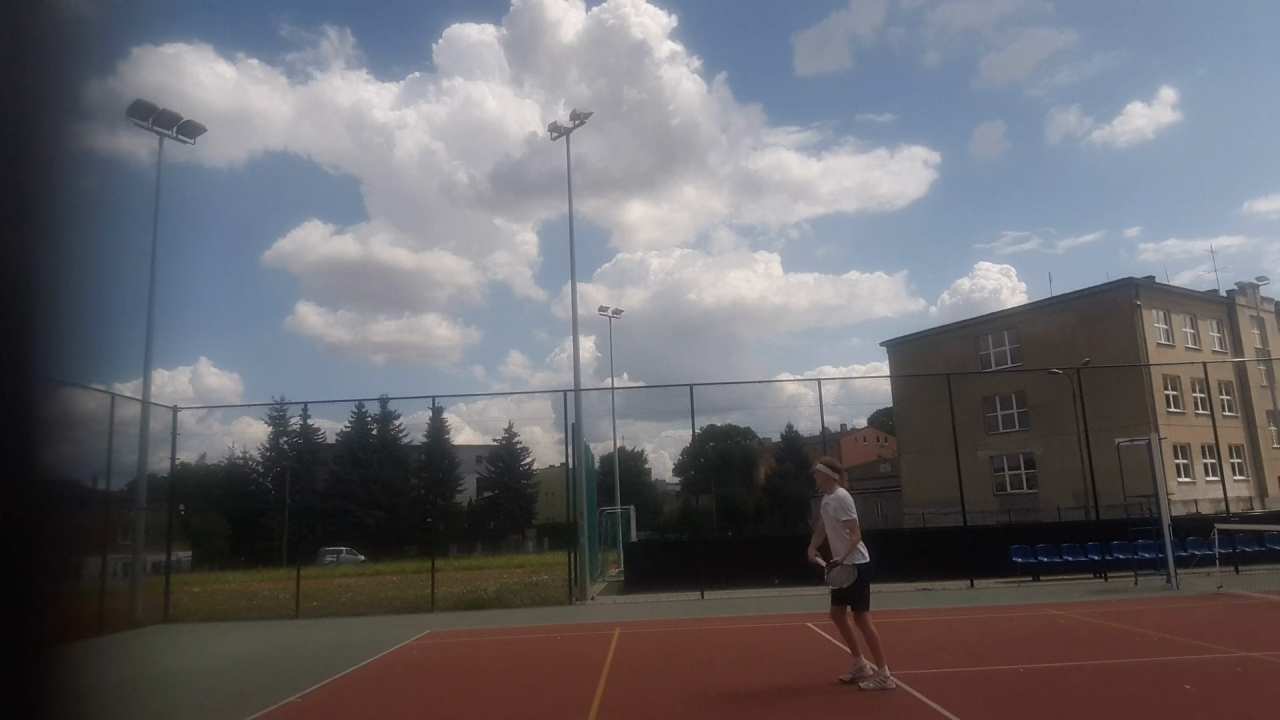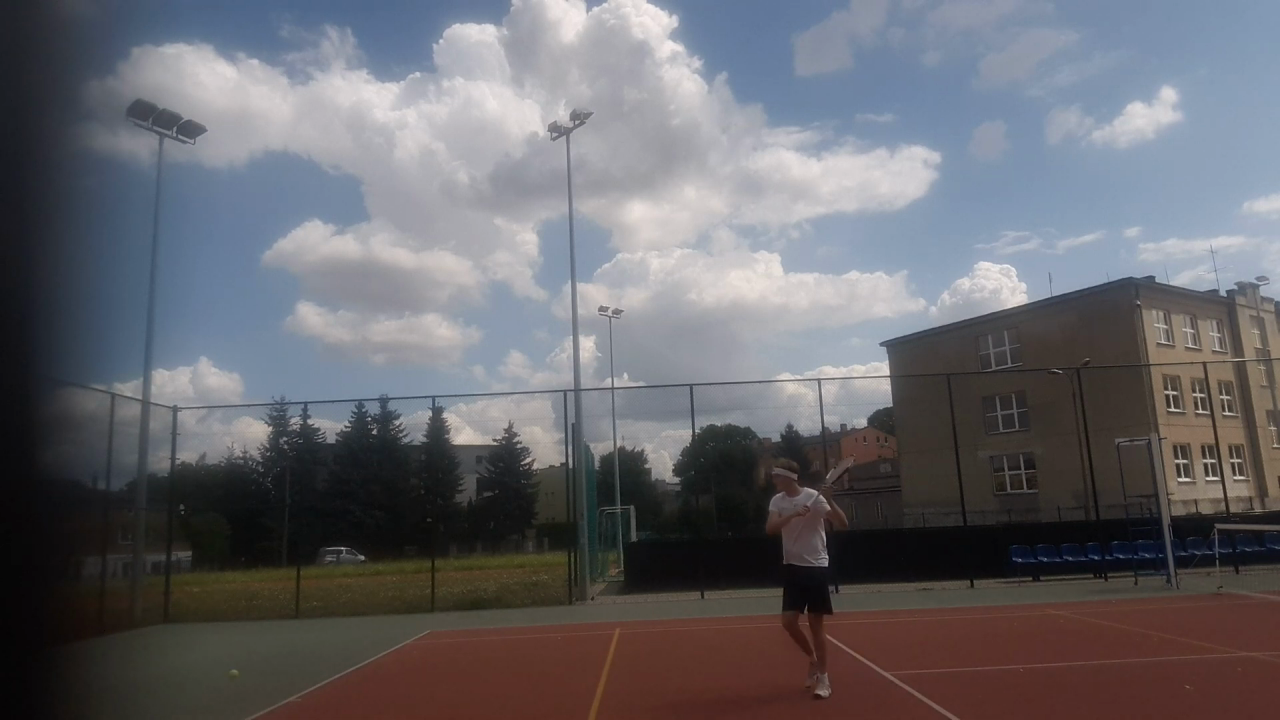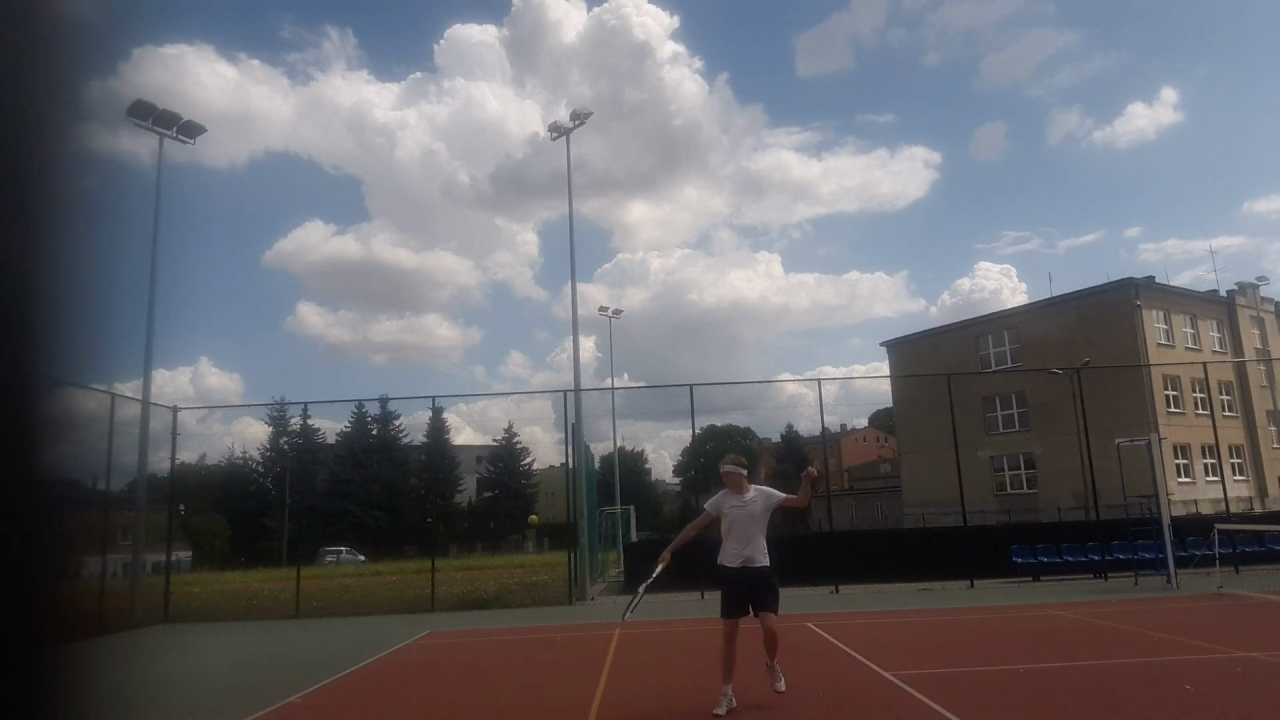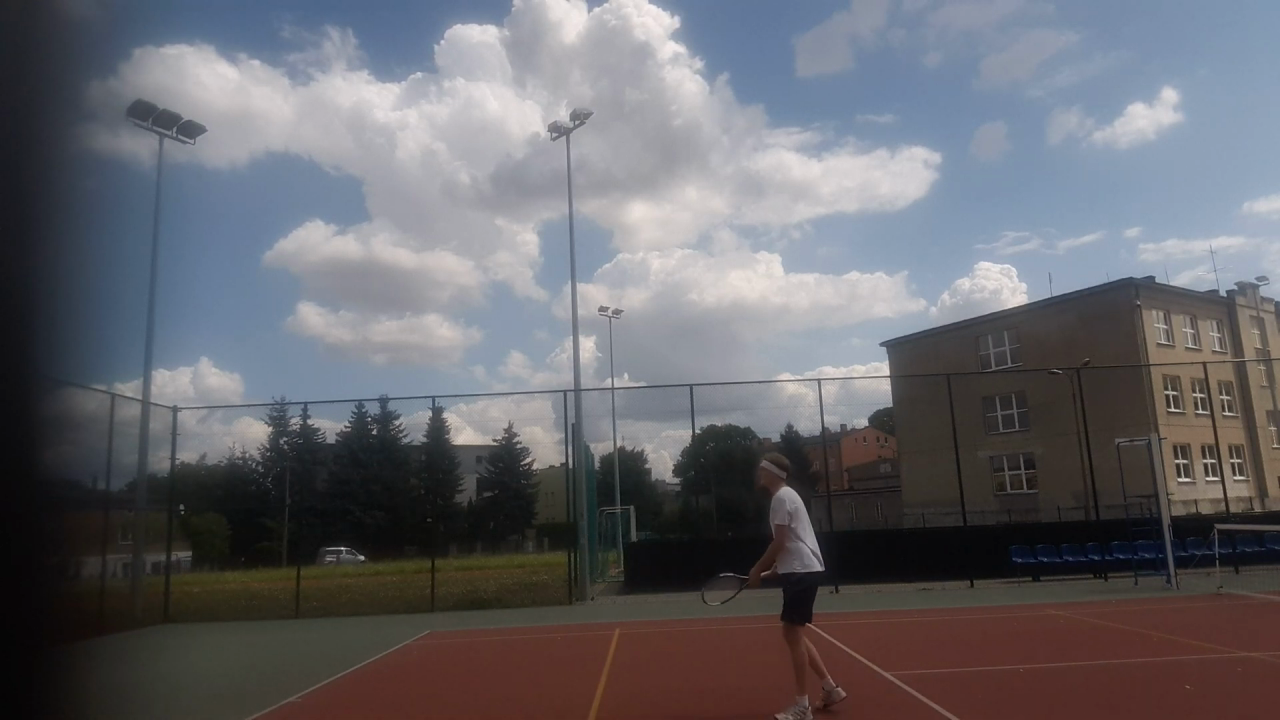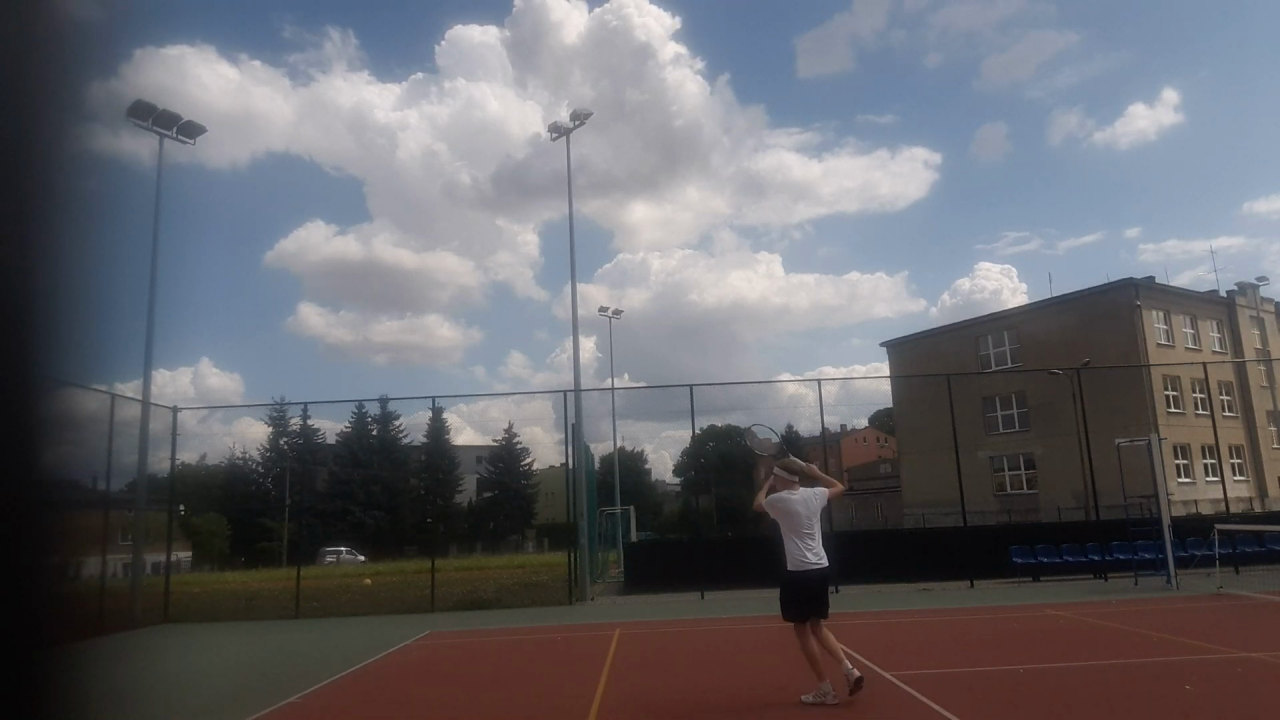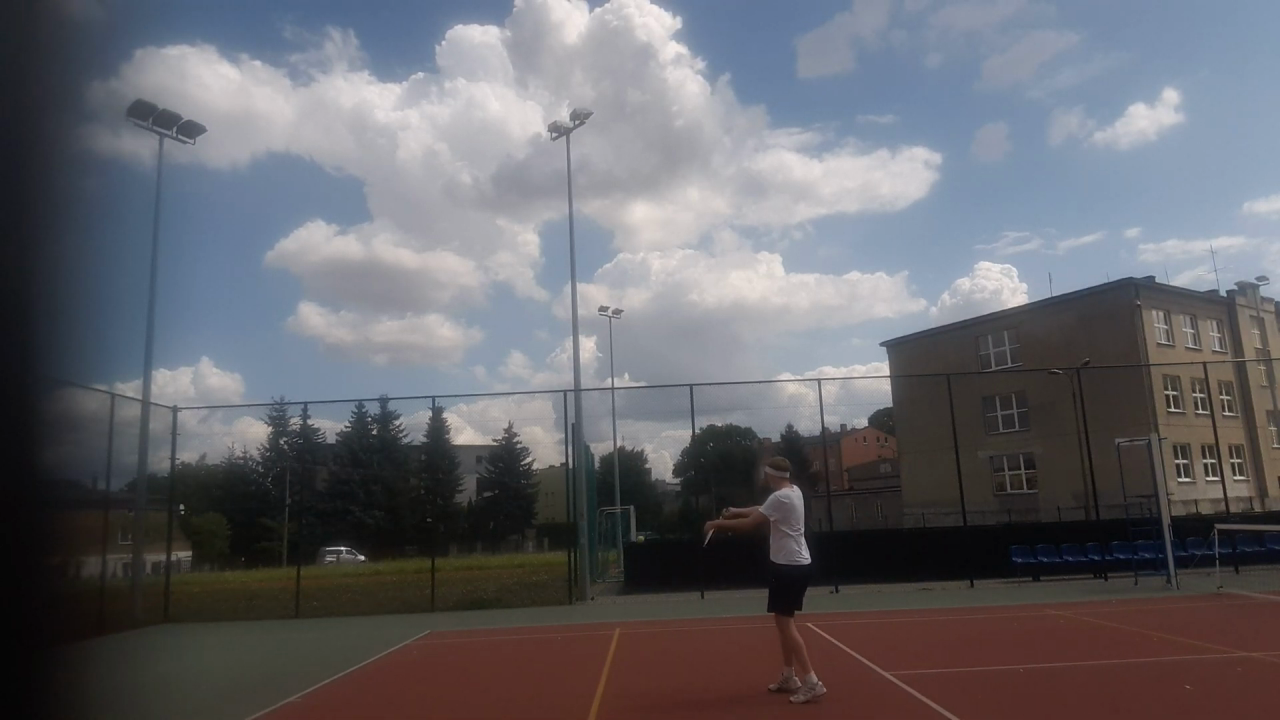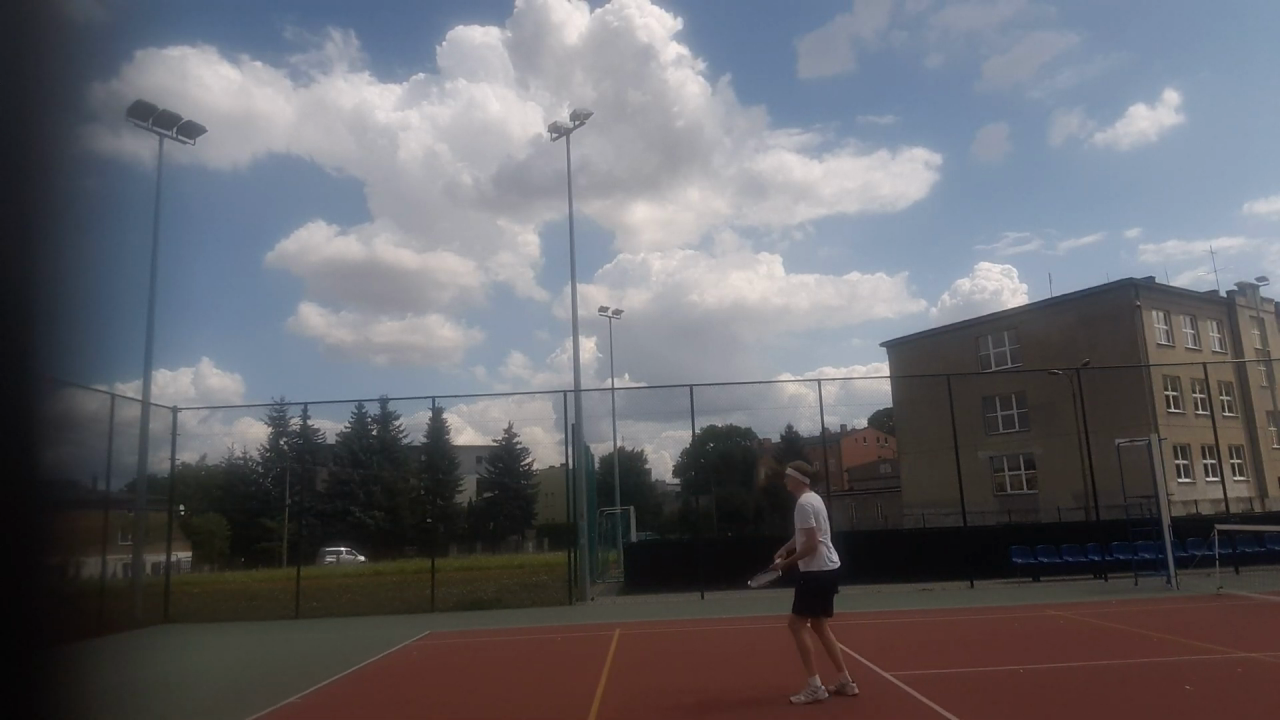
dt=0.7s
person 1, frame 1
left shoulder: (841, 498)
right shoulder: (827, 498)
left elbow: (855, 532)
right elbow: (820, 529)
left wrist: (844, 558)
right wrist: (812, 548)
left hip: (855, 565)
right hip: (839, 566)
left knee: (862, 620)
right knee: (836, 614)
left ankle: (884, 675)
right ankle: (861, 665)
person 1, frame 2
left shoulder: (813, 496)
right shoulder: (777, 500)
left elbow: (843, 525)
right elbow: (770, 528)
left wrist: (830, 501)
right wrist: (793, 514)
left hip: (816, 567)
right hip: (792, 567)
left knee: (816, 625)
right knee: (788, 623)
left ankle: (823, 678)
right ankle: (814, 661)
person 1, frame 3
left shoulder: (764, 494)
right shoulder: (720, 499)
left elbow: (801, 502)
right elbow: (697, 525)
left wrist: (806, 481)
right wrist: (672, 548)
left hip: (760, 568)
right hip: (731, 570)
left knee: (769, 627)
right knee: (729, 632)
left ankle: (773, 664)
right ankle: (727, 695)
person 1, frame 4
left shoulder: (781, 498)
right shoulder: (786, 495)
left elbow: (779, 543)
left wrist: (757, 570)
right wrist: (774, 569)
left hip: (801, 573)
right hip: (801, 571)
left knee: (793, 636)
right knee: (793, 634)
right ankle: (829, 688)
person 1, frame 5
left shoulder: (778, 499)
right shoulder: (816, 494)
left elbow: (757, 505)
right elbow: (837, 487)
left wrist: (767, 483)
right wrist: (814, 471)
left hip: (799, 573)
right hip: (821, 569)
left knee: (803, 632)
right knee: (818, 628)
left ankle: (826, 690)
right ankle: (849, 671)
person 1, frame 6
left shoulder: (780, 497)
right shoulder: (794, 491)
left elbow: (751, 523)
right elbow: (761, 511)
left wrist: (717, 525)
right wrist: (737, 511)
left hip: (788, 566)
right hip: (800, 565)
left knee: (785, 624)
right knee: (785, 622)
left ankle: (811, 682)
right ankle: (790, 677)
person 1, frame 7
left shoulder: (804, 504)
right shoulder: (811, 499)
left elbow: (811, 545)
left wrist: (787, 562)
right wrist: (786, 550)
left hip: (817, 572)
right hip: (830, 570)
left knee: (797, 625)
right knee: (819, 626)
left ankle: (815, 686)
right ankle: (846, 681)
